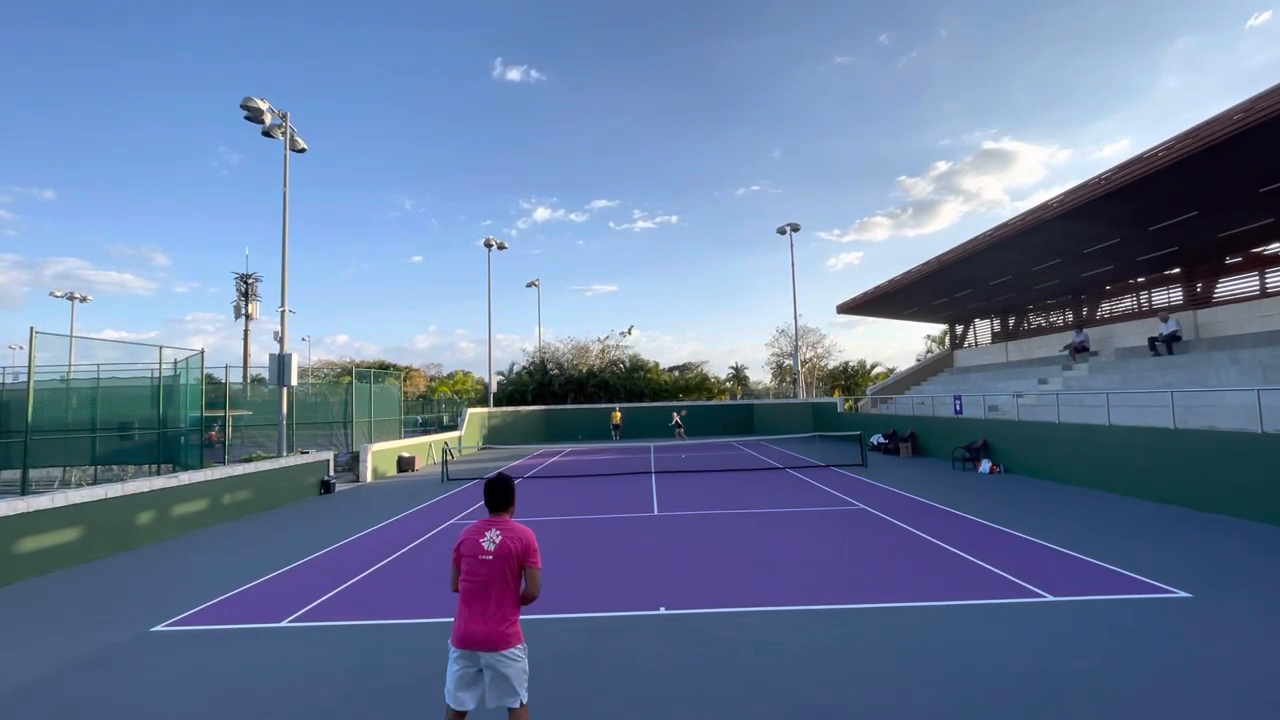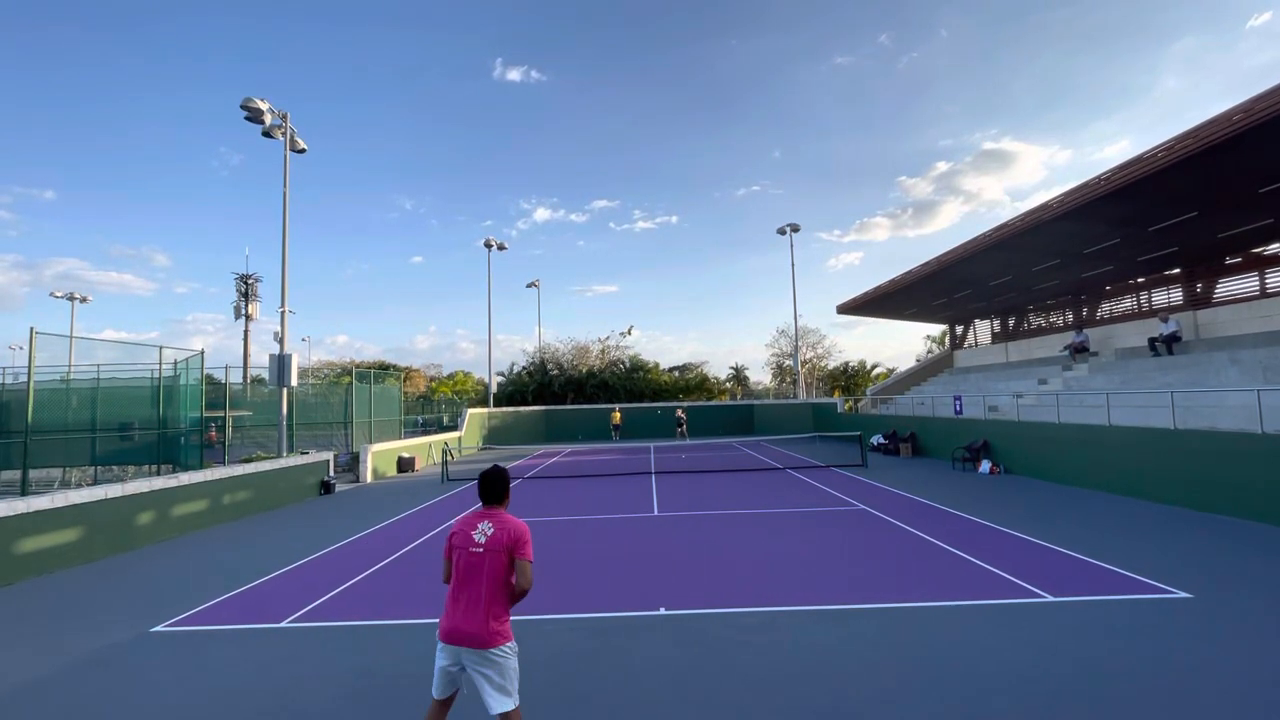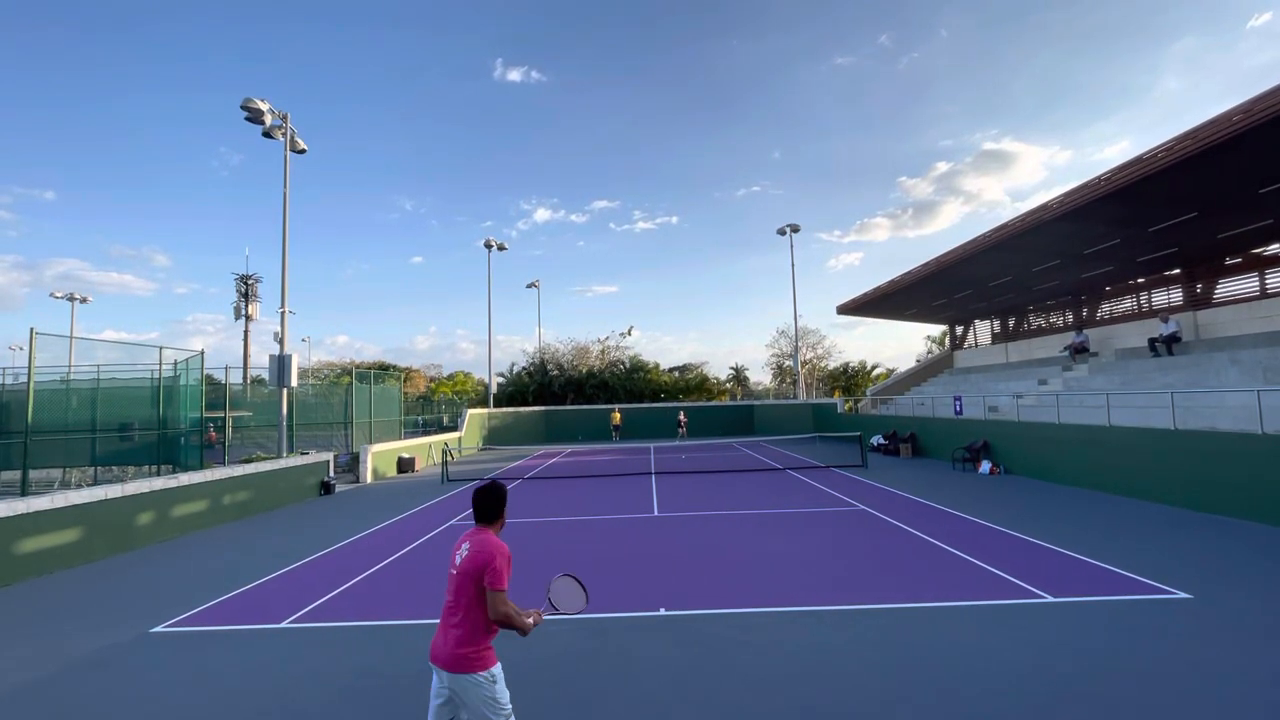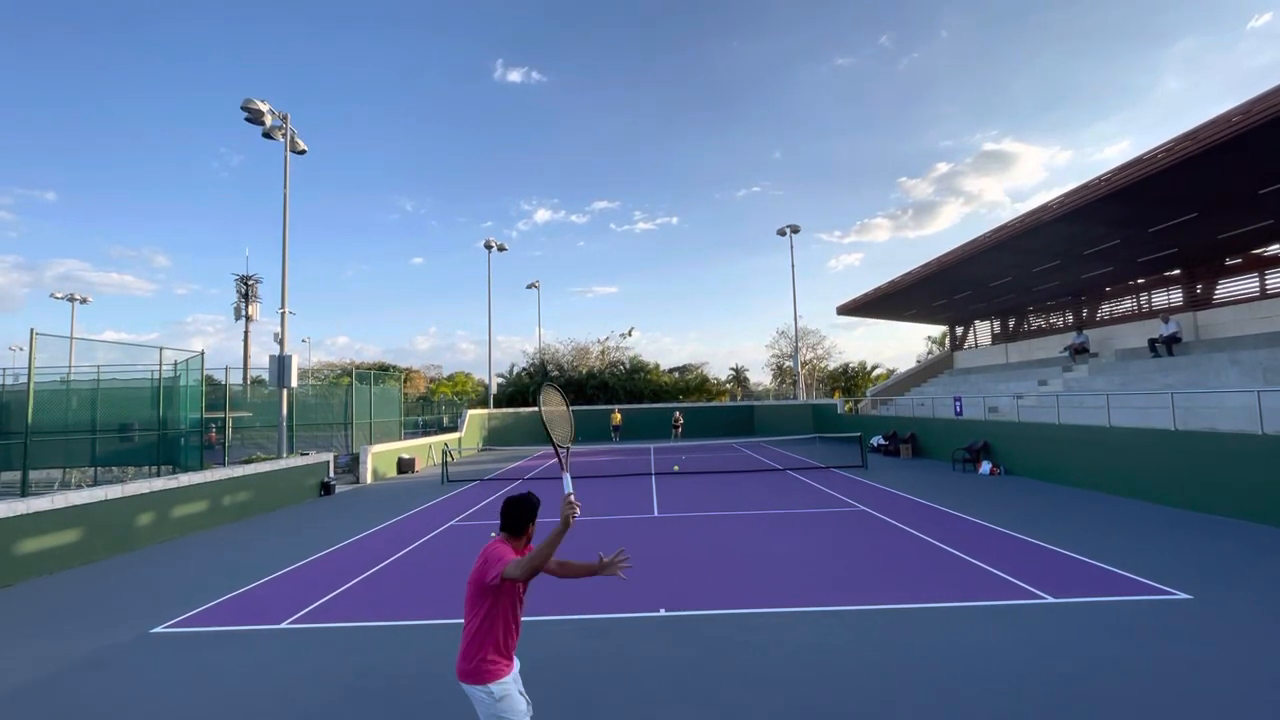
dt=0.4s
person 1, frame 1
left shoulder: (466, 535)
right shoulder: (524, 536)
left elbow: (455, 586)
right elbow: (534, 591)
left hip: (464, 639)
right hip: (503, 640)
person 1, frame 2
left shoulder: (459, 526)
right shoulder: (517, 529)
left elbow: (446, 576)
right elbow: (524, 584)
right wrist: (507, 599)
left hip: (451, 633)
right hip: (489, 638)
person 1, frame 3
left shoulder: (466, 540)
right shoulder: (496, 550)
right elbow: (497, 613)
left wrist: (519, 615)
right wrist: (523, 625)
left hip: (442, 656)
right hip: (471, 664)
person 1, frame 4
left shoulder: (519, 548)
right shoulder: (495, 553)
left elbow: (557, 566)
right elbow: (525, 569)
left wrist: (597, 568)
right wrist: (562, 527)
left hip: (502, 663)
right hip: (485, 673)
